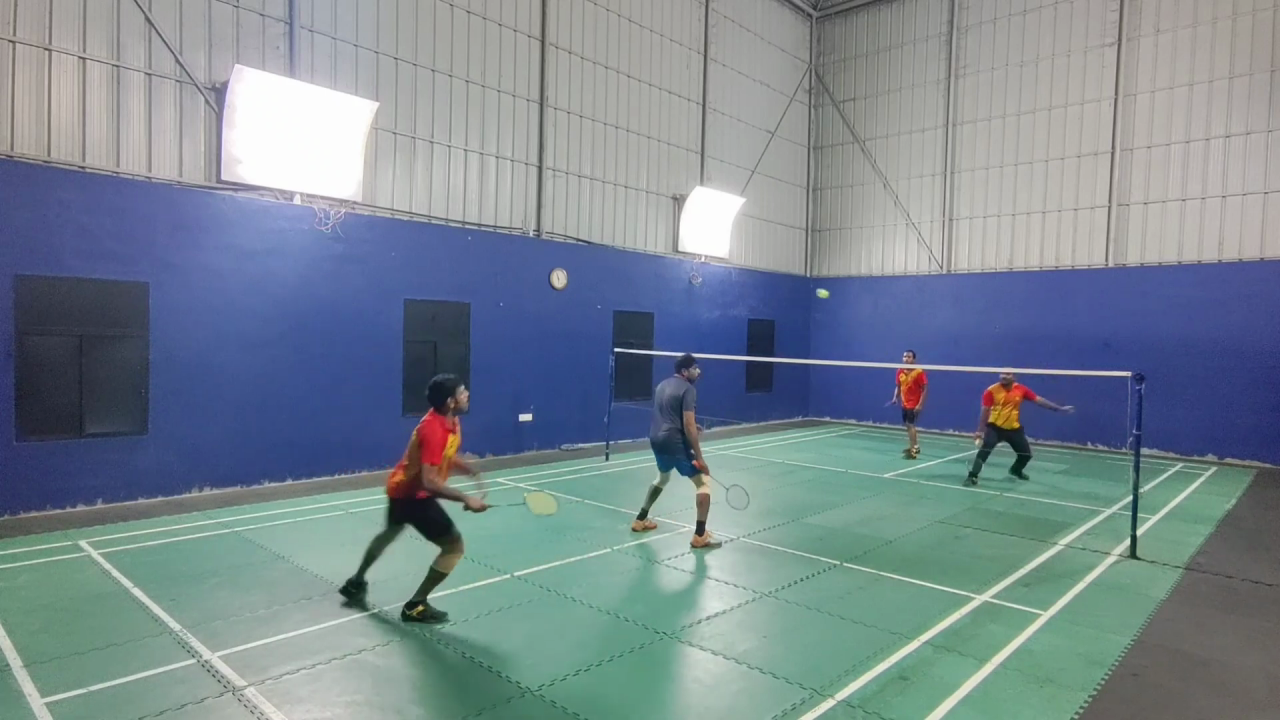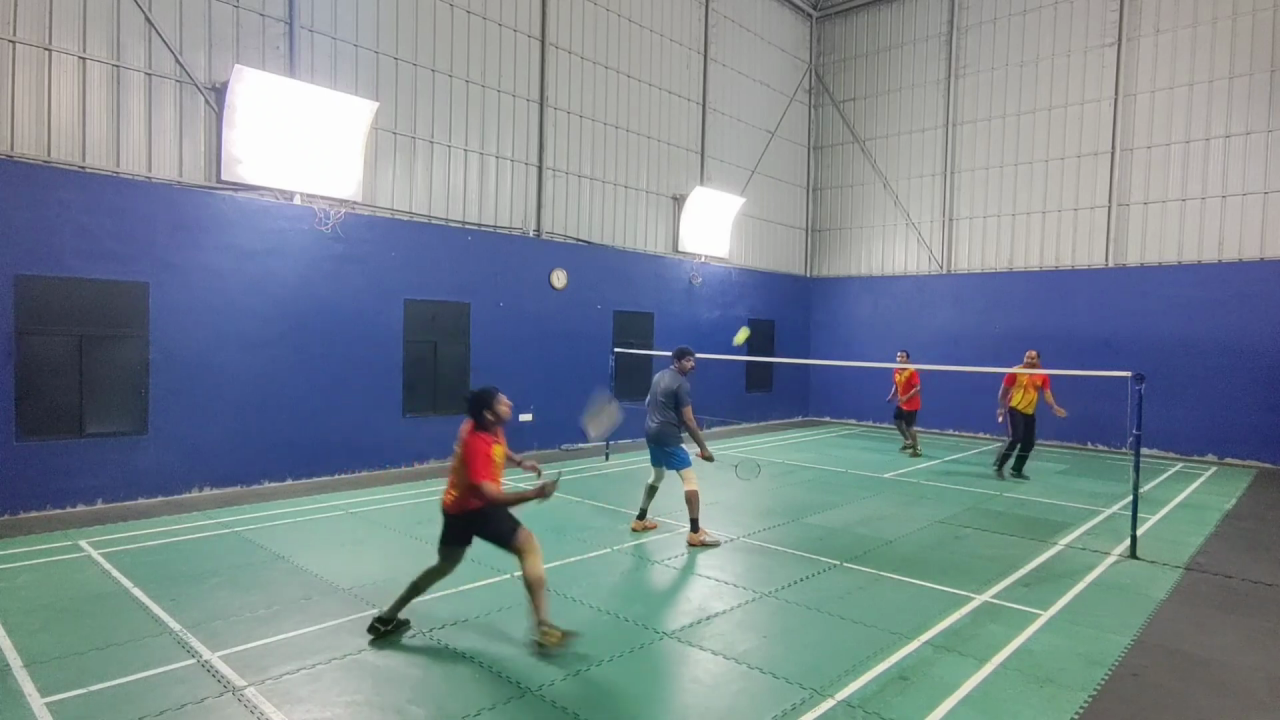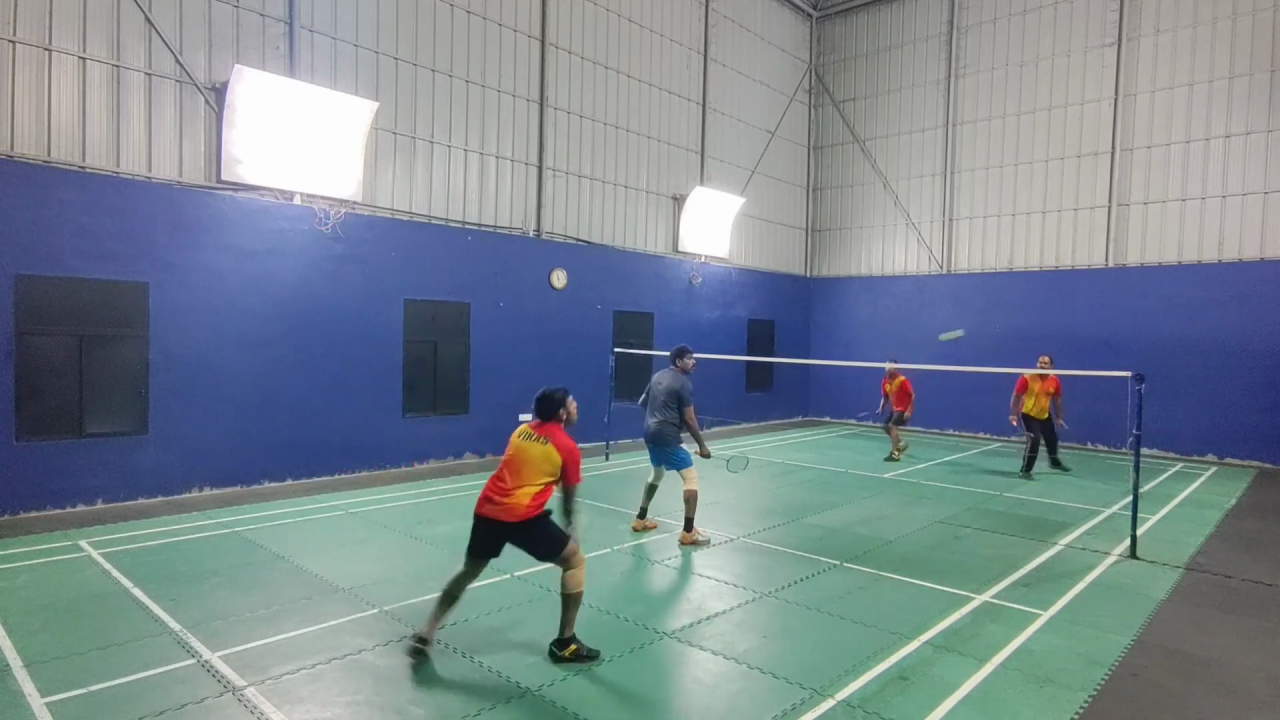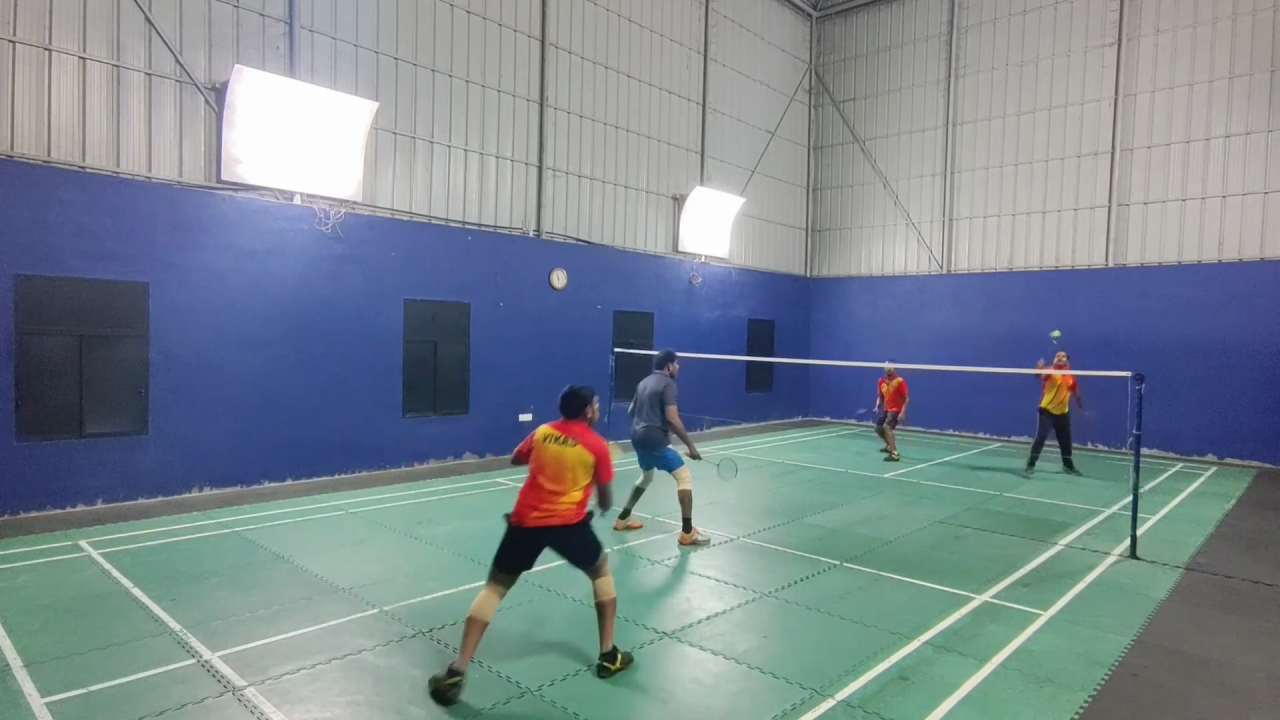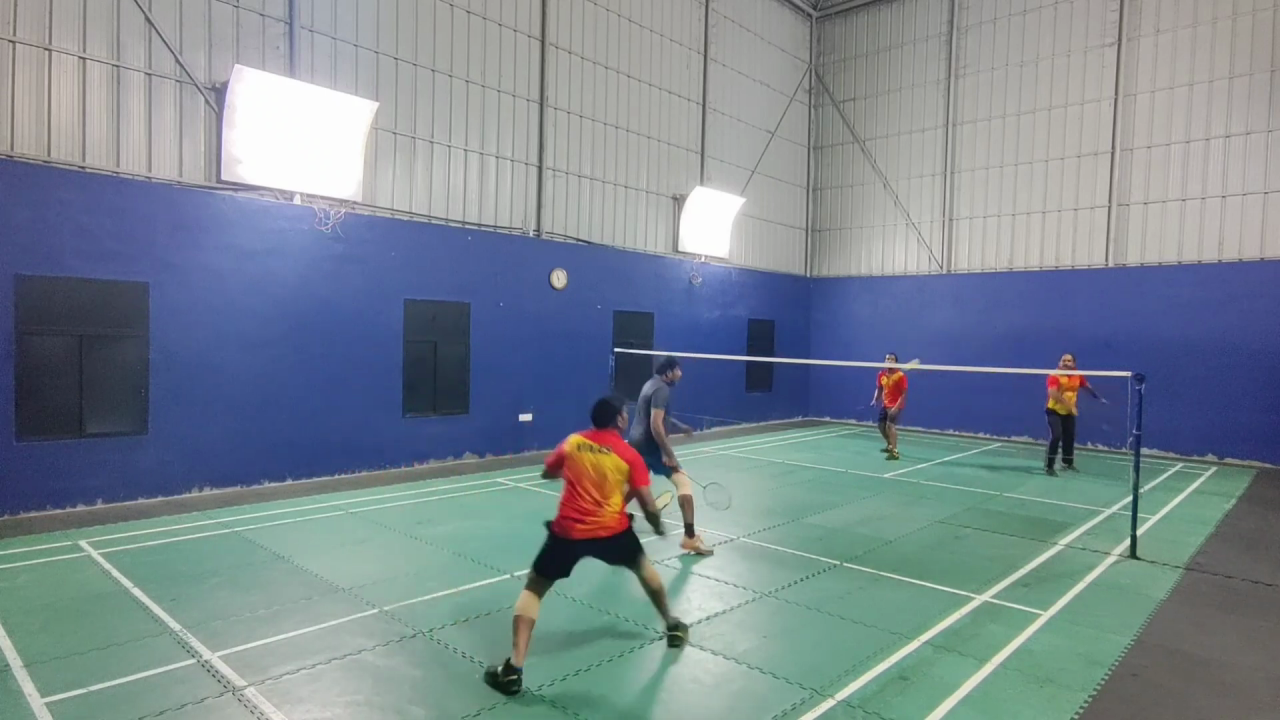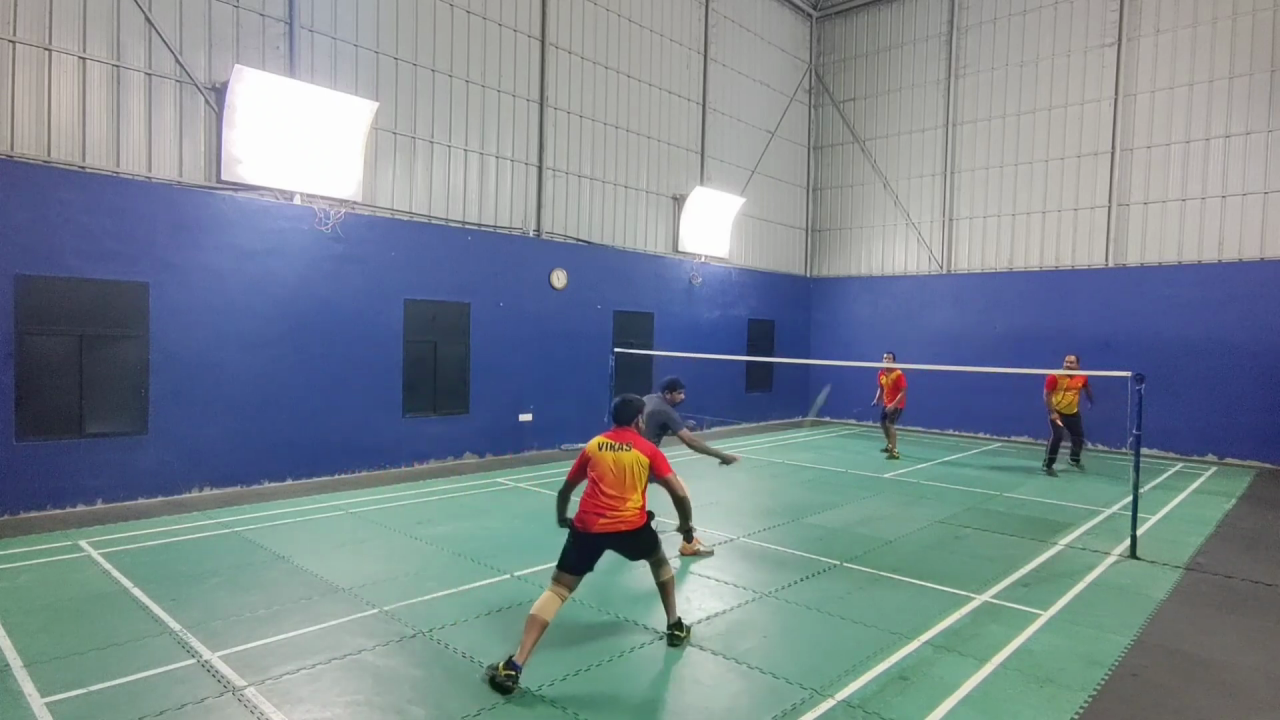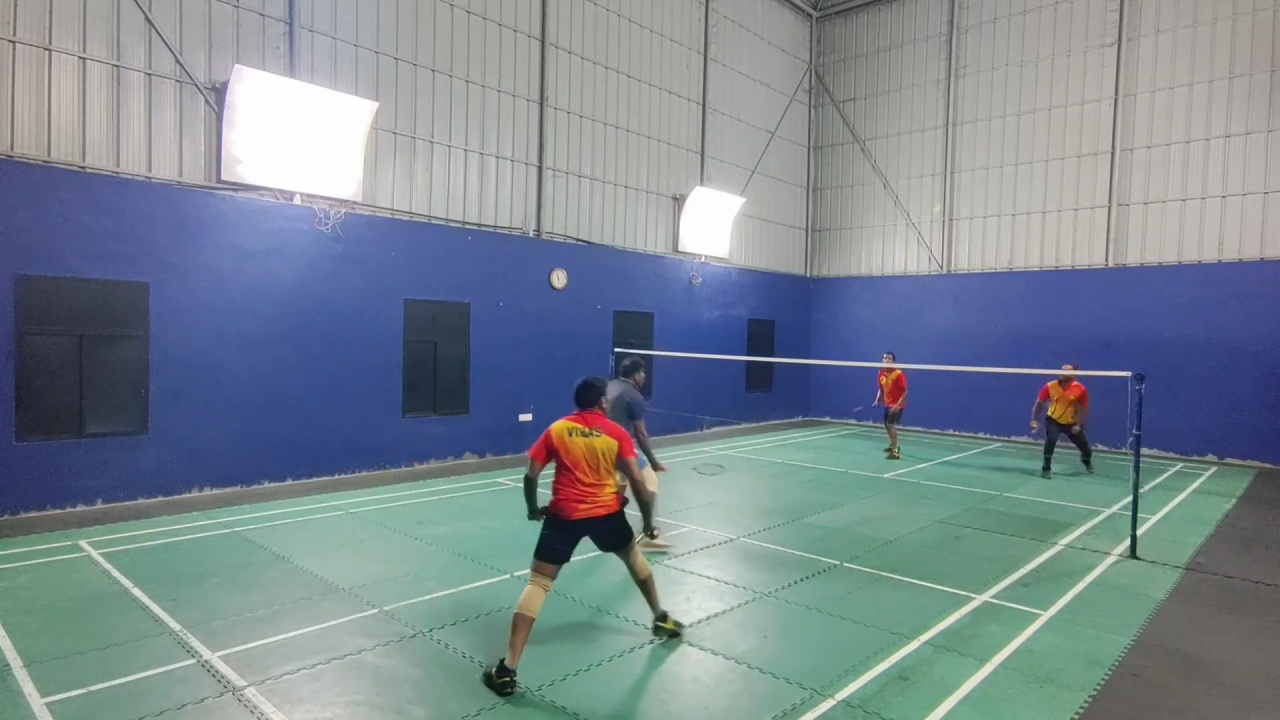
dt=0.3s
person 1, frame 1
left shoulder: (449, 420)
right shoulder: (435, 429)
left elbow: (450, 457)
right elbow: (427, 481)
left wrist: (472, 472)
right wrist: (465, 499)
left hip: (401, 489)
right hip: (413, 495)
left knee: (390, 533)
right knee: (455, 547)
left ankle: (356, 582)
right ankle: (416, 605)
person 1, frame 2
left shoulder: (489, 428)
right shoulder: (477, 446)
left elbow: (499, 450)
right elbow: (490, 497)
left wrist: (521, 461)
right wrist: (534, 493)
left hip: (457, 506)
right hip: (470, 508)
left knee: (445, 566)
right knee: (529, 548)
left ankle: (388, 618)
right ankle: (543, 628)
person 1, frame 3
left shoulder: (522, 430)
right shoulder: (568, 448)
right elbow: (568, 498)
right wrist: (569, 519)
left hip: (487, 510)
right hip: (524, 517)
left knee: (469, 572)
right knee: (575, 561)
left ankle: (426, 635)
right ankle: (565, 644)
person 1, frame 4
left shoulder: (542, 433)
right shoulder: (597, 445)
left elbow: (516, 459)
right elbow: (605, 500)
right wrist: (603, 505)
left hip: (525, 520)
right hip: (568, 521)
left knee: (494, 589)
right knee: (601, 573)
left ankle: (456, 671)
right ankle: (608, 655)
person 1, frame 5
left shoulder: (573, 443)
right shoulder: (629, 455)
left elbow: (547, 473)
right elbow: (649, 508)
right wrist: (657, 527)
left hip: (568, 532)
right hip: (612, 531)
left knee: (533, 591)
right knee: (641, 565)
left ankle: (513, 668)
right ankle: (673, 627)
person 1, frame 6
left shoulder: (593, 445)
right shoulder: (648, 450)
left elbow: (566, 490)
right elbow: (679, 494)
left wrist: (561, 516)
right wrist: (686, 524)
left hip: (587, 527)
right hip: (631, 526)
left knee: (556, 591)
right knee: (659, 560)
left ankle: (513, 665)
right ankle: (674, 626)
person 1, frame 7
left shoulder: (556, 429)
right shoulder: (616, 433)
left elbow: (530, 475)
right elbow: (637, 482)
left wrist: (533, 507)
right wrist: (648, 520)
left hip: (563, 514)
right hip: (606, 512)
left knee: (537, 584)
right knee: (632, 556)
left ankle: (508, 668)
right ankle: (662, 620)
person 2, frame 1
left shoulder: (662, 386)
right shoulder: (688, 390)
right elbow: (688, 426)
right wrist: (699, 457)
left hip: (656, 439)
right hip: (675, 443)
left knee: (662, 478)
right knee: (703, 481)
left ankle: (640, 519)
right ankle: (700, 535)
person 2, frame 2
left shoulder: (659, 376)
right shoulder: (681, 384)
left elbow: (648, 403)
right elbow: (688, 420)
right wrist: (703, 448)
left hip: (651, 432)
right hip: (668, 436)
left knee: (657, 475)
right knee: (689, 478)
left ankle: (640, 519)
right ankle: (695, 533)
person 2, frame 3
left shoulder: (657, 376)
right shoulder: (683, 383)
left elbow: (642, 402)
right elbow: (689, 420)
right wrist: (702, 445)
left hip: (650, 433)
right hip: (667, 436)
left knee: (657, 474)
right knee: (690, 477)
left ankle: (641, 519)
right ankle: (688, 532)
person 2, frame 4
left shoulder: (644, 383)
right shoulder: (668, 384)
left elbow: (631, 411)
right elbow: (673, 419)
right wrist: (691, 446)
left hip: (638, 437)
right hip: (655, 439)
left knee: (646, 476)
right knee: (684, 477)
left ankle: (623, 519)
right ankle: (687, 532)
person 2, frame 5
left shoulder: (651, 385)
right shoulder: (660, 389)
right elbow: (656, 425)
left wrist: (678, 426)
right wrist: (670, 455)
left hip: (636, 443)
right hip: (650, 446)
right knee: (683, 482)
right ankle: (691, 539)
person 2, frame 6
left shoulder: (646, 401)
right shoulder: (666, 411)
right elbow: (690, 441)
left wrist: (683, 427)
right wrist: (721, 455)
right ankle: (689, 543)
person 2, frame 7
left shoulder: (606, 387)
right shoulder: (634, 396)
right elbow: (641, 433)
right wrist: (654, 462)
right knee: (650, 480)
right ankle: (649, 536)
